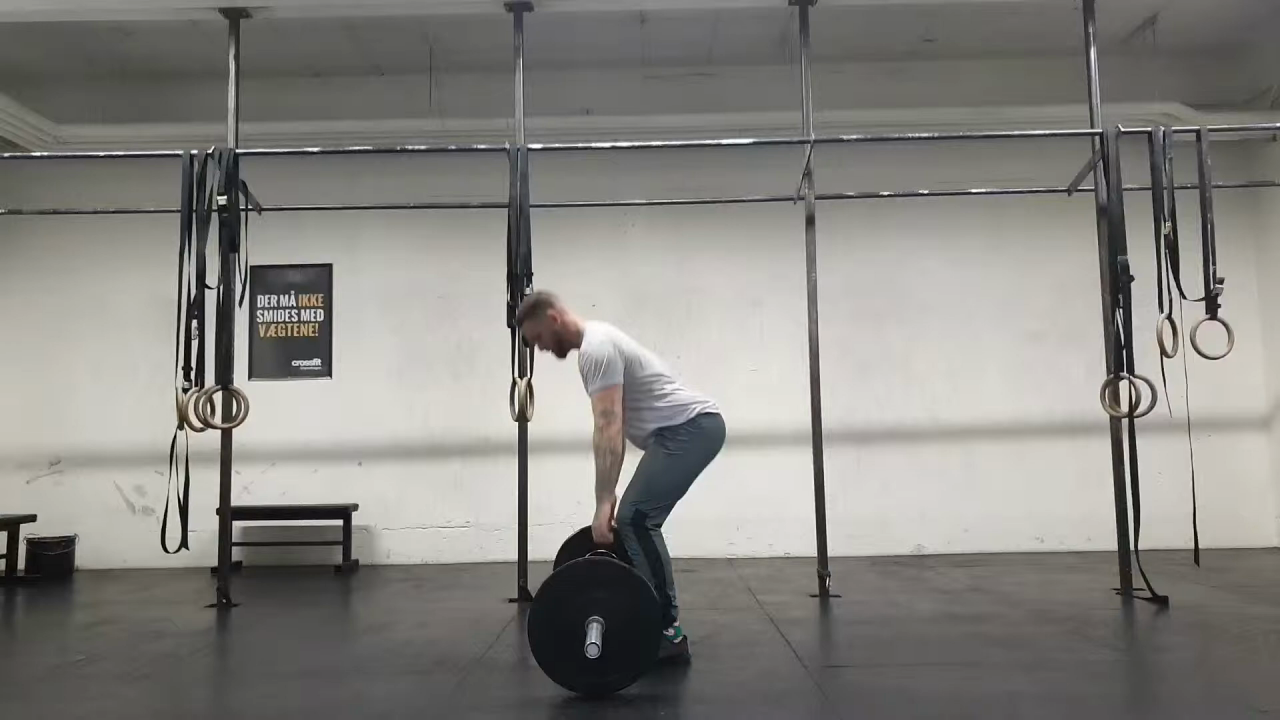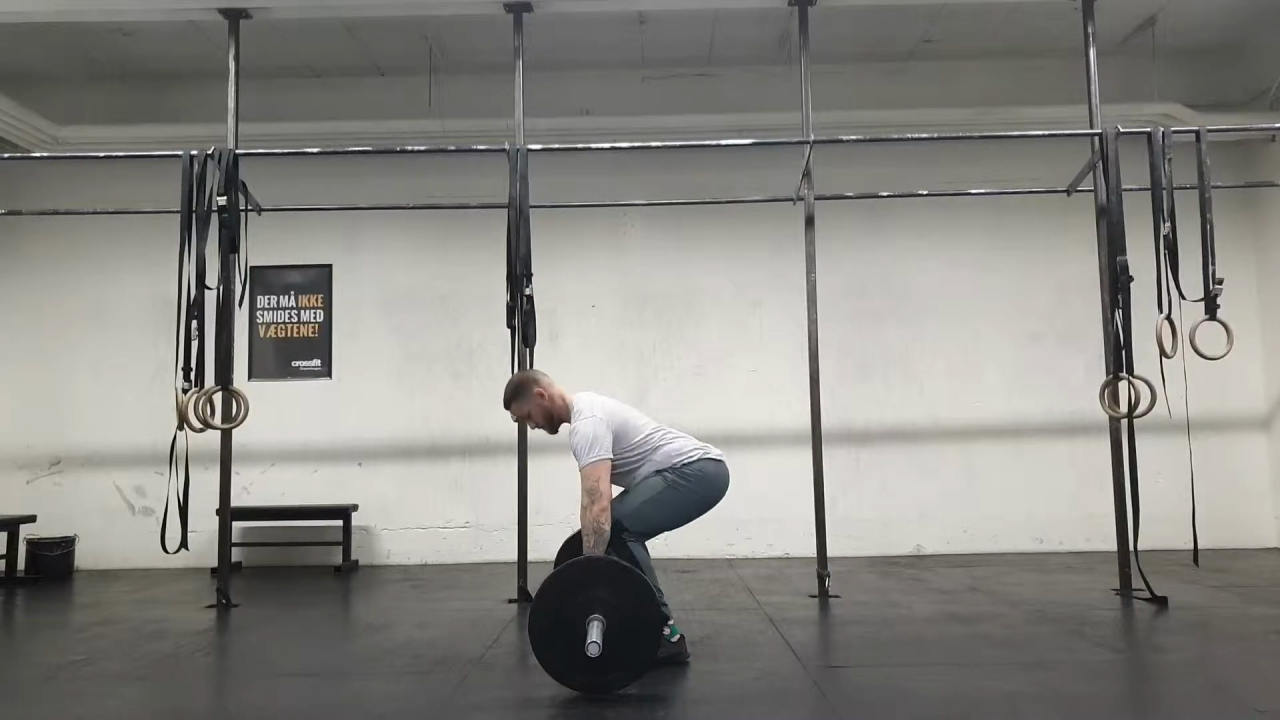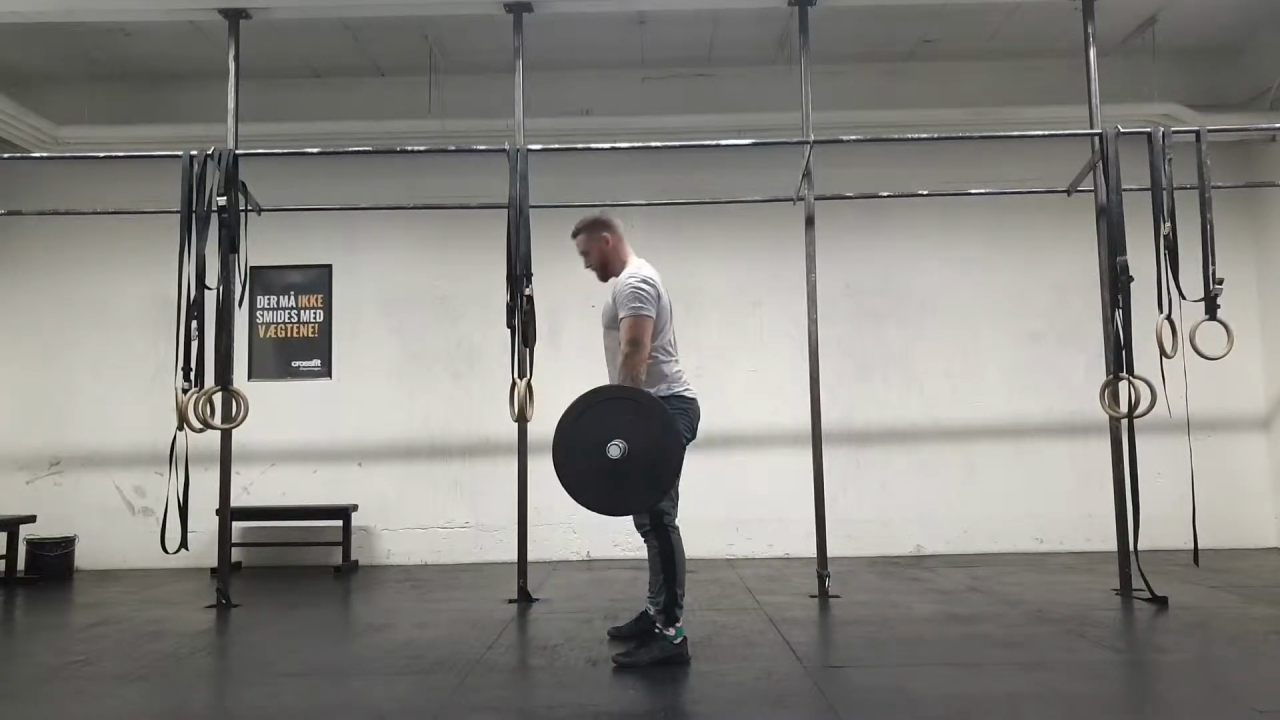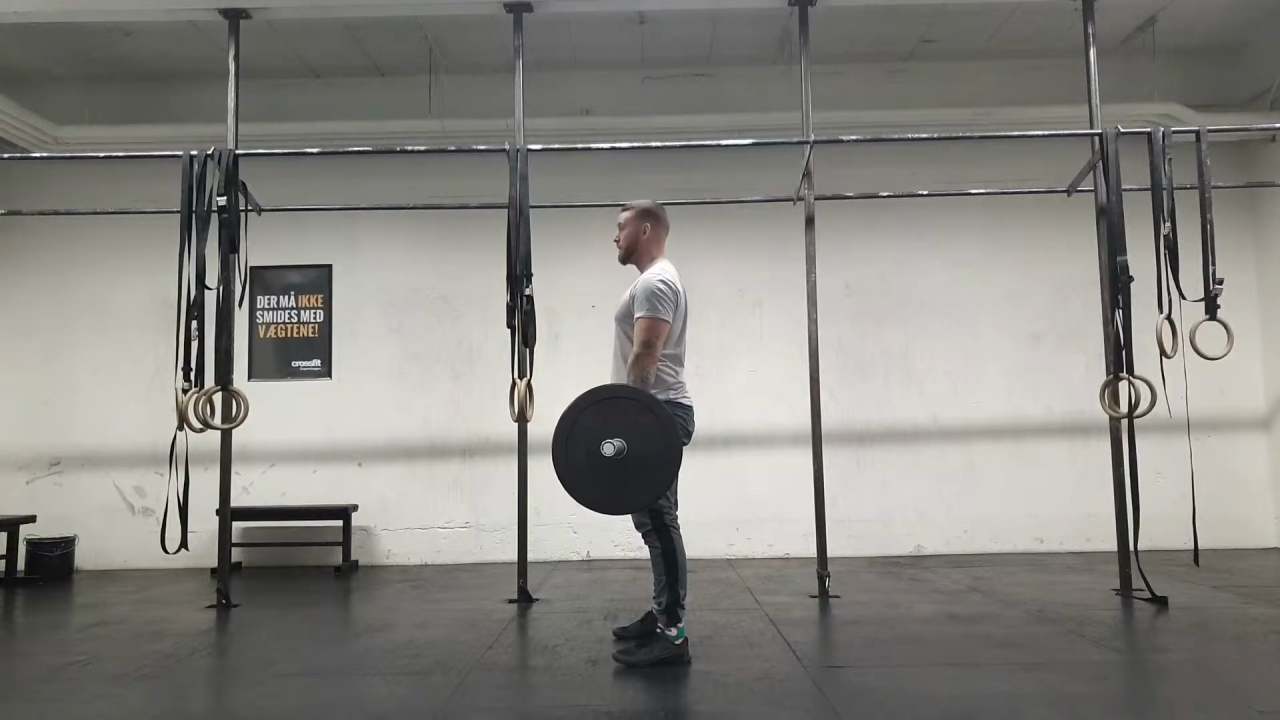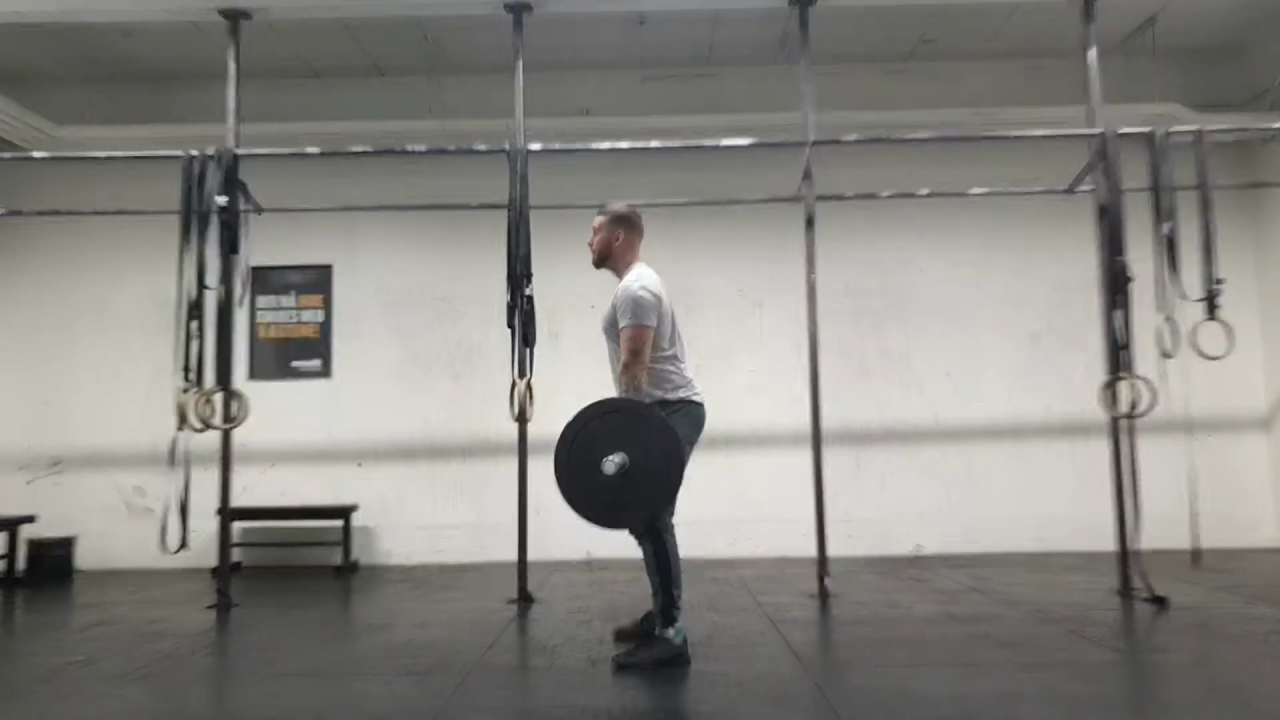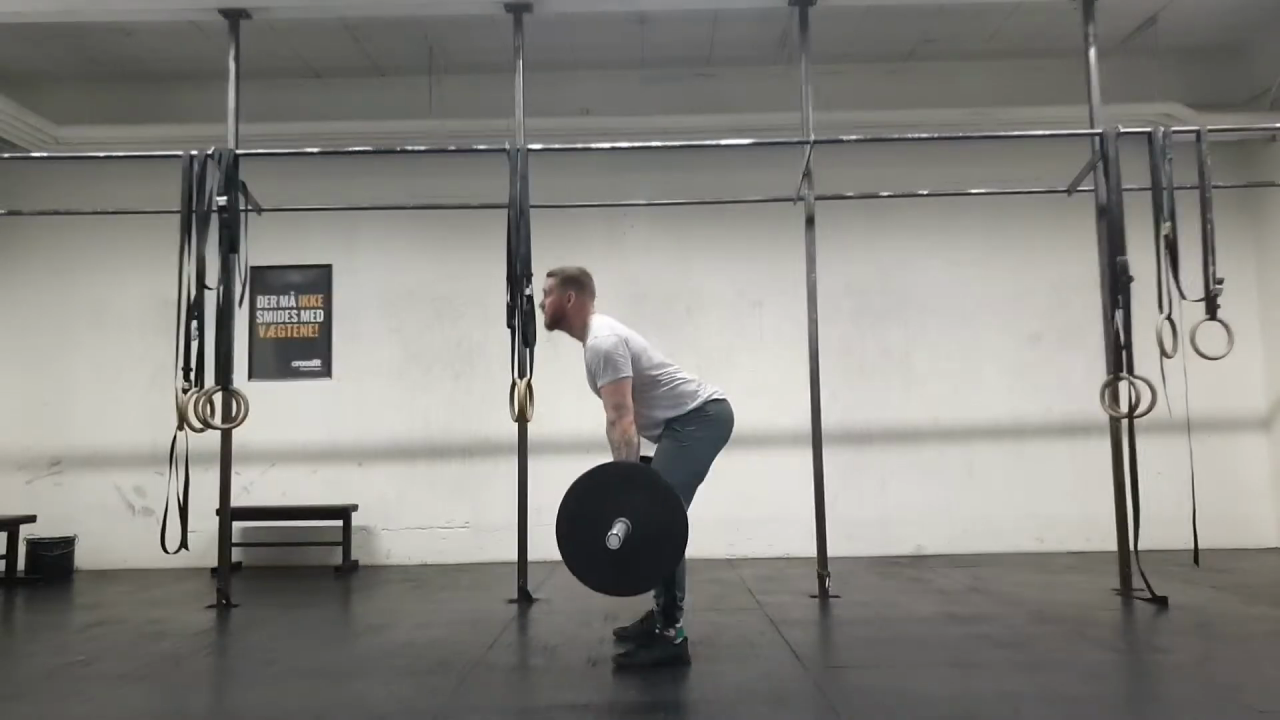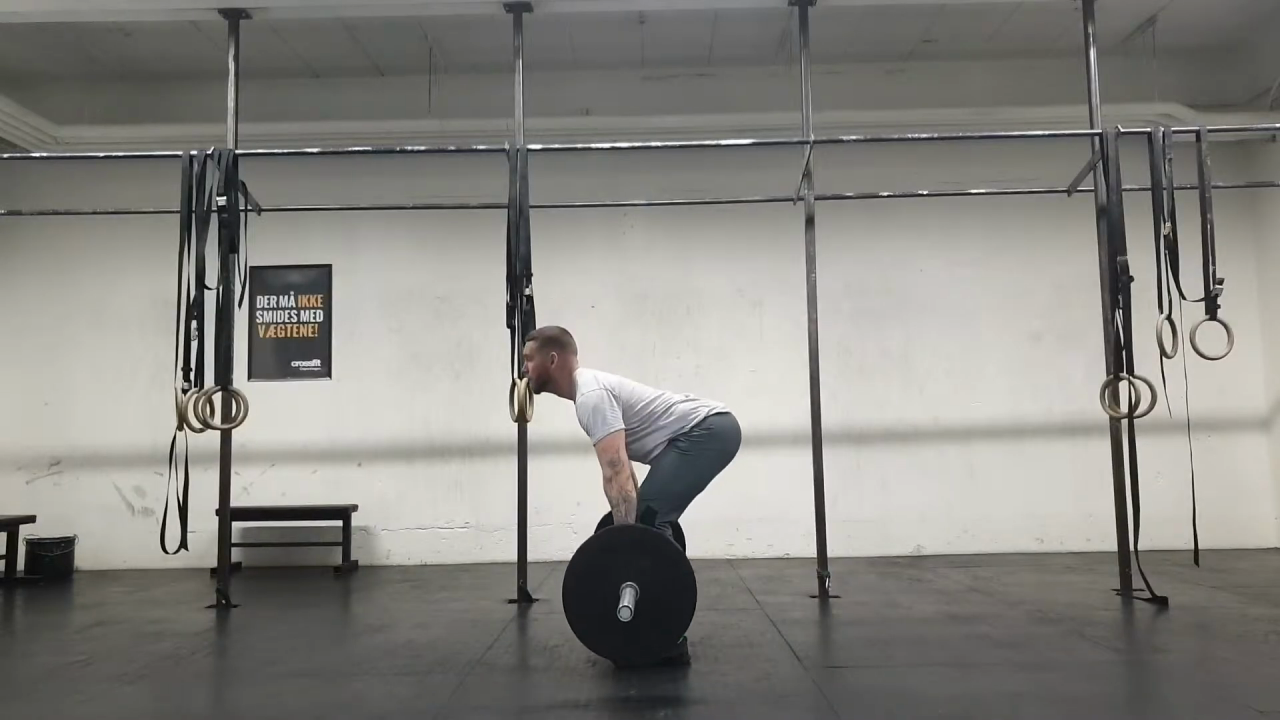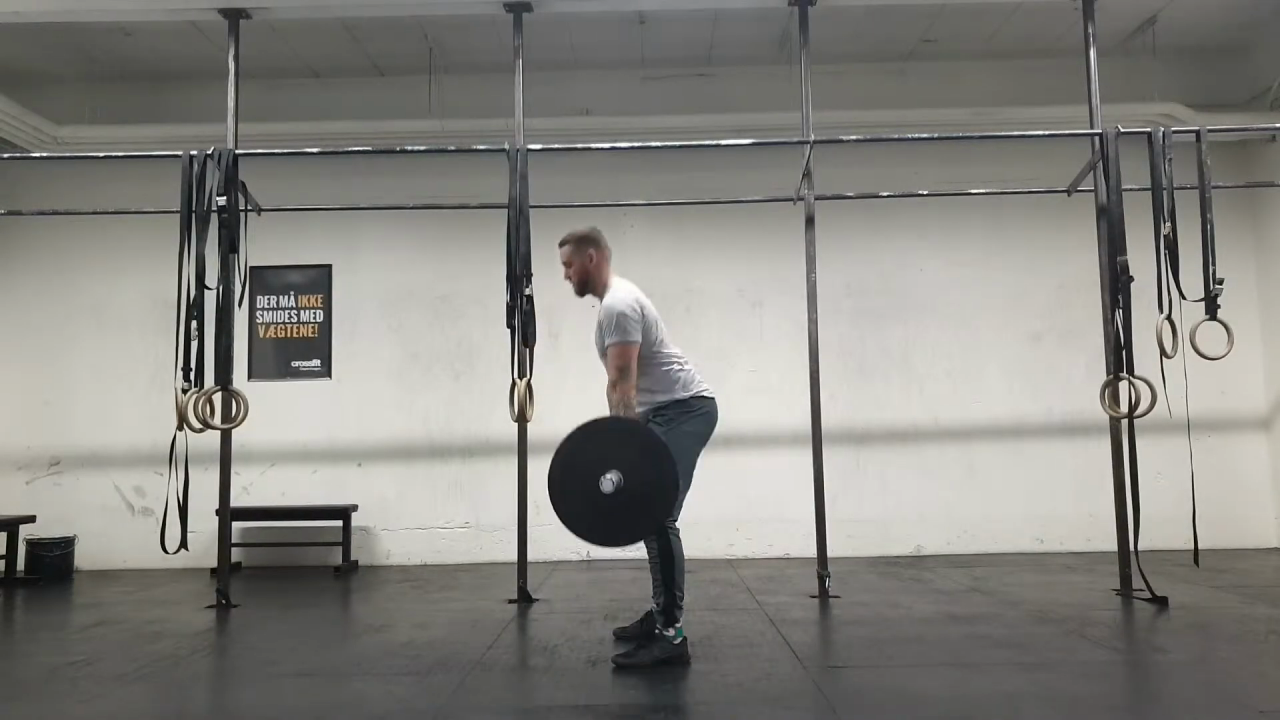
dt=0.7s
person 1, frame 1
left shoulder: (596, 347)
right shoulder: (596, 341)
left elbow: (609, 429)
right elbow: (612, 427)
left wrist: (604, 503)
right wrist: (609, 498)
left hip: (691, 426)
right hip: (689, 426)
left knee: (636, 519)
right knee: (635, 518)
left ankle: (668, 633)
person 1, frame 2
left shoulder: (586, 424)
right shoulder: (586, 408)
left elbow: (596, 506)
right elbow: (599, 503)
left hip: (698, 472)
right hip: (703, 469)
left knee: (617, 529)
right knee: (621, 526)
left ankle: (663, 633)
person 1, frame 3
left shoulder: (633, 281)
right shoulder: (635, 280)
left elbow: (635, 354)
left hip: (663, 408)
right hip: (660, 407)
left knee: (656, 519)
right knee: (651, 517)
left ankle: (670, 634)
right ankle: (657, 613)
person 1, frame 4
left shoulder: (654, 282)
right shoulder: (653, 281)
left elbow: (645, 357)
left knee: (657, 521)
right knee: (653, 520)
left ankle: (671, 634)
right ankle: (663, 614)
person 1, frame 5
left shoulder: (634, 288)
right shoulder: (636, 284)
left elbow: (634, 365)
left hip: (669, 412)
right hip: (668, 410)
left knee: (649, 517)
right knee: (648, 516)
left ankle: (669, 635)
right ankle: (662, 615)
person 1, frame 6
left shoulder: (602, 342)
right shoulder: (601, 335)
left elbow: (621, 419)
right elbow: (625, 416)
left hip: (698, 417)
right hip: (693, 418)
left ankle: (670, 636)
right ankle: (664, 615)
person 1, frame 7
left shoulder: (591, 395)
right shoulder: (593, 387)
left elbow: (617, 473)
right elbow: (622, 468)
left hip: (707, 431)
right hip: (710, 429)
person 1, frame 8
left shoulder: (618, 304)
right shoulder: (619, 299)
left elbow: (622, 384)
right elbow: (626, 382)
left hip: (681, 410)
right hip: (678, 409)
left ankle: (670, 634)
right ankle: (661, 614)
